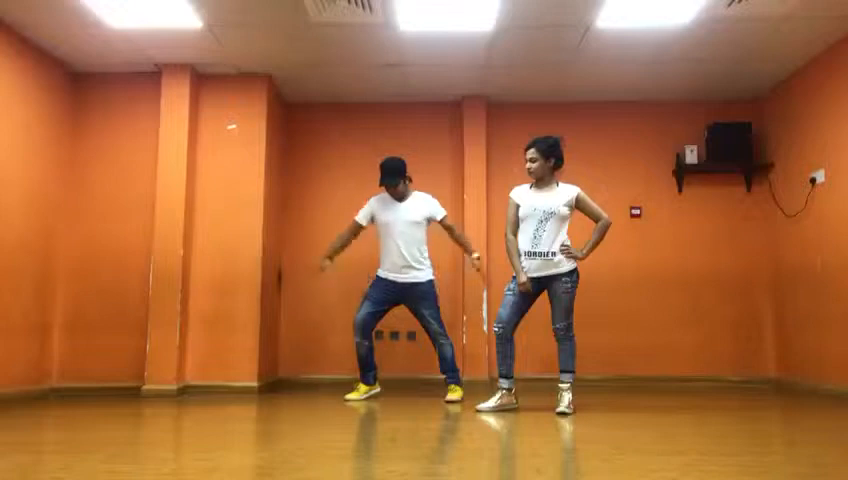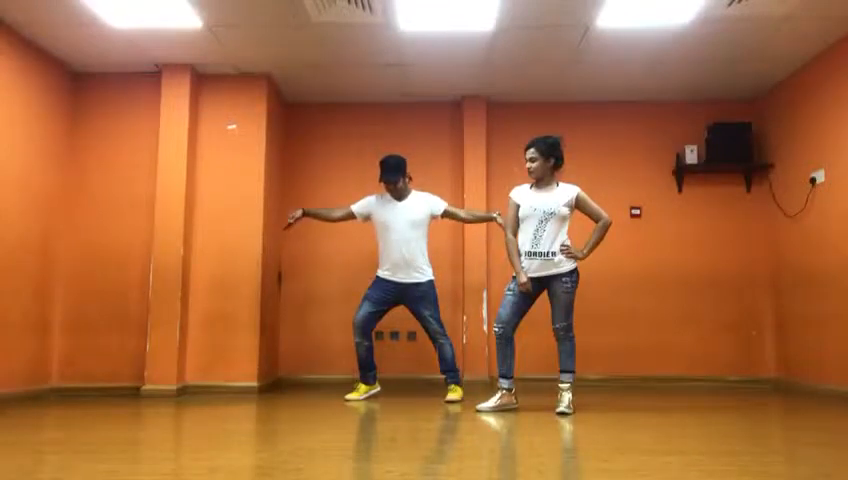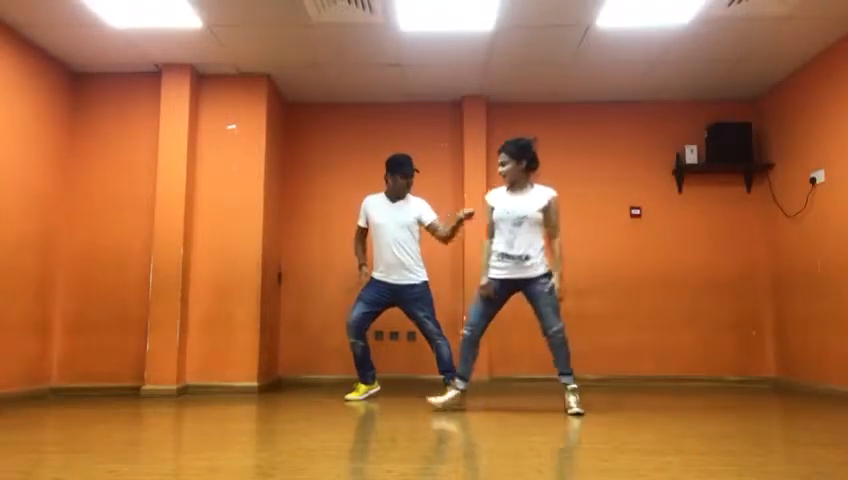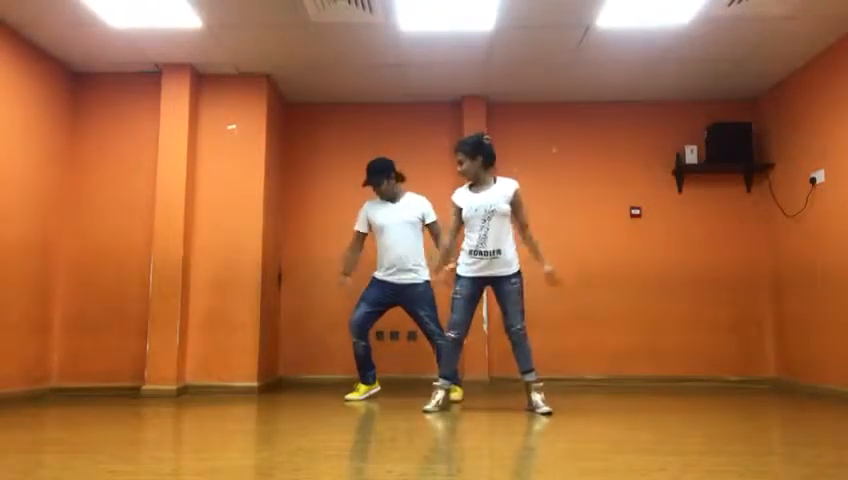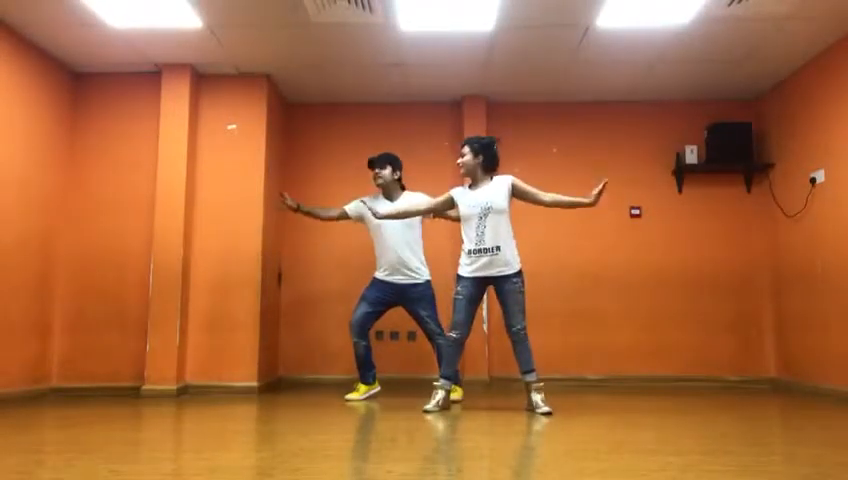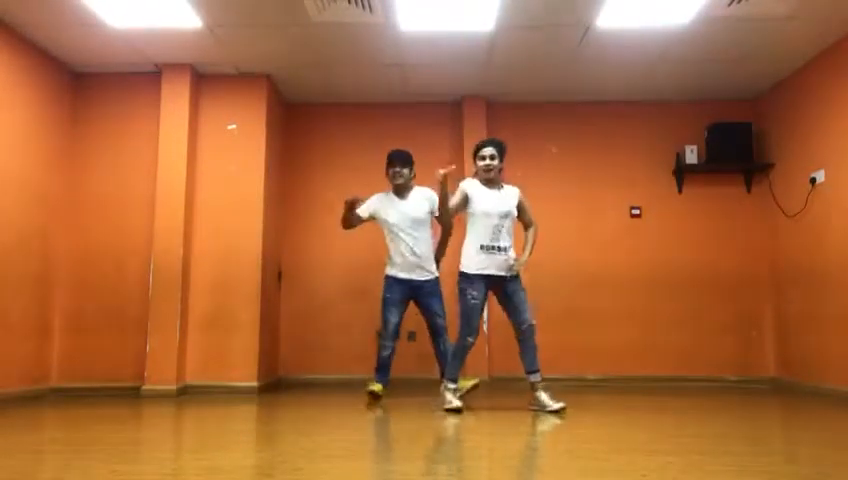
dt=0.7s
person 1, frame 1
left shoulder: (570, 193)
right shoulder: (519, 193)
left elbow: (604, 221)
right elbow: (510, 235)
left wrist: (584, 252)
right wrist: (519, 273)
left hip: (561, 272)
right hip: (527, 273)
left knee: (563, 331)
right knee: (502, 327)
left ankle: (565, 393)
right ankle: (506, 393)
person 1, frame 2
left shoulder: (570, 193)
right shoulder: (518, 193)
left elbow: (604, 220)
right elbow: (510, 235)
left wrist: (584, 252)
right wrist: (519, 273)
left hip: (561, 272)
right hip: (527, 273)
left knee: (563, 331)
right knee: (502, 327)
left ankle: (566, 393)
right ankle: (506, 393)
person 1, frame 3
left shoulder: (546, 196)
right shoulder: (494, 197)
left elbow: (555, 237)
right elbow: (489, 238)
left wrist: (557, 275)
right wrist: (484, 275)
left hip: (536, 274)
right hip: (499, 275)
left knee: (555, 332)
right knee: (471, 331)
left ankle: (571, 393)
right ankle: (456, 390)
person 1, frame 4
left shoulder: (509, 188)
right shoulder: (460, 196)
left elbow: (523, 229)
right elbow: (452, 237)
left wrist: (543, 262)
right wrist: (437, 270)
left hip: (506, 271)
right hip: (469, 272)
left knee: (517, 330)
right knee: (455, 332)
left ankle: (534, 392)
right ankle: (441, 392)
person 1, frame 5
left shoulder: (505, 184)
right shoulder: (457, 194)
left elbow: (544, 198)
right elbow: (422, 208)
left wrist: (586, 201)
right wrist: (382, 213)
left hip: (507, 270)
right hip: (470, 272)
left knee: (517, 330)
right knee: (456, 333)
left ankle: (534, 392)
right ankle: (442, 391)
person 1, frame 6
left shoulder: (513, 193)
right shoulder: (468, 187)
left elbow: (530, 225)
right elbow: (446, 214)
left wrist: (525, 255)
right wrist: (443, 188)
left hip: (506, 271)
right hip: (474, 271)
left knee: (526, 327)
right knee: (469, 333)
left ankle: (538, 392)
right ankle: (449, 389)
person 2, frame 1
left shoulder: (426, 202)
right shoulder: (375, 204)
left elbow: (451, 228)
right elbow: (352, 230)
left wrist: (471, 253)
right wrist: (329, 255)
left hip: (420, 282)
right hip: (385, 279)
left knee: (437, 332)
right knee: (361, 324)
left ankle: (454, 383)
right ankle: (368, 383)
person 2, frame 2
left shoulder: (426, 201)
right shoulder: (373, 203)
left elbow: (462, 215)
right elbow: (337, 214)
left wrist: (491, 216)
right wrist: (304, 212)
left hip: (420, 282)
right hip: (386, 280)
left knee: (437, 332)
right knee: (360, 324)
left ankle: (454, 384)
right ankle: (368, 382)
person 2, frame 3
left shoulder: (419, 205)
right shoulder: (370, 203)
left elbow: (443, 236)
right elbow: (360, 237)
left wrist: (457, 222)
right wrist: (363, 264)
left hip: (413, 283)
right hip: (379, 281)
left knee: (433, 334)
right knee: (355, 325)
left ankle: (453, 383)
right ankle: (367, 382)
person 2, frame 4
left shoulder: (420, 203)
right shoulder: (369, 208)
left elbow: (438, 236)
right elbow: (357, 243)
right wrist: (346, 272)
left hip: (416, 282)
right hip: (382, 281)
left knee: (435, 333)
right knee: (357, 325)
left ankle: (453, 384)
right ankle: (368, 382)
person 2, frame 5
left shoulder: (417, 200)
right shoulder: (366, 204)
left elbow: (450, 213)
right elbow: (332, 214)
right wrist: (298, 207)
left hip: (417, 283)
right hip: (383, 281)
left knee: (435, 333)
right knee: (358, 325)
left ankle: (453, 384)
right ankle: (368, 382)
person 2, frame 6
left shoulder: (427, 195)
right shoulder: (377, 201)
left elbow: (447, 226)
right elbow: (347, 224)
left wrist: (437, 257)
right wrist: (349, 208)
left hip: (427, 277)
right hip: (396, 277)
left knee: (439, 329)
right knee: (389, 329)
right ankle: (379, 383)
